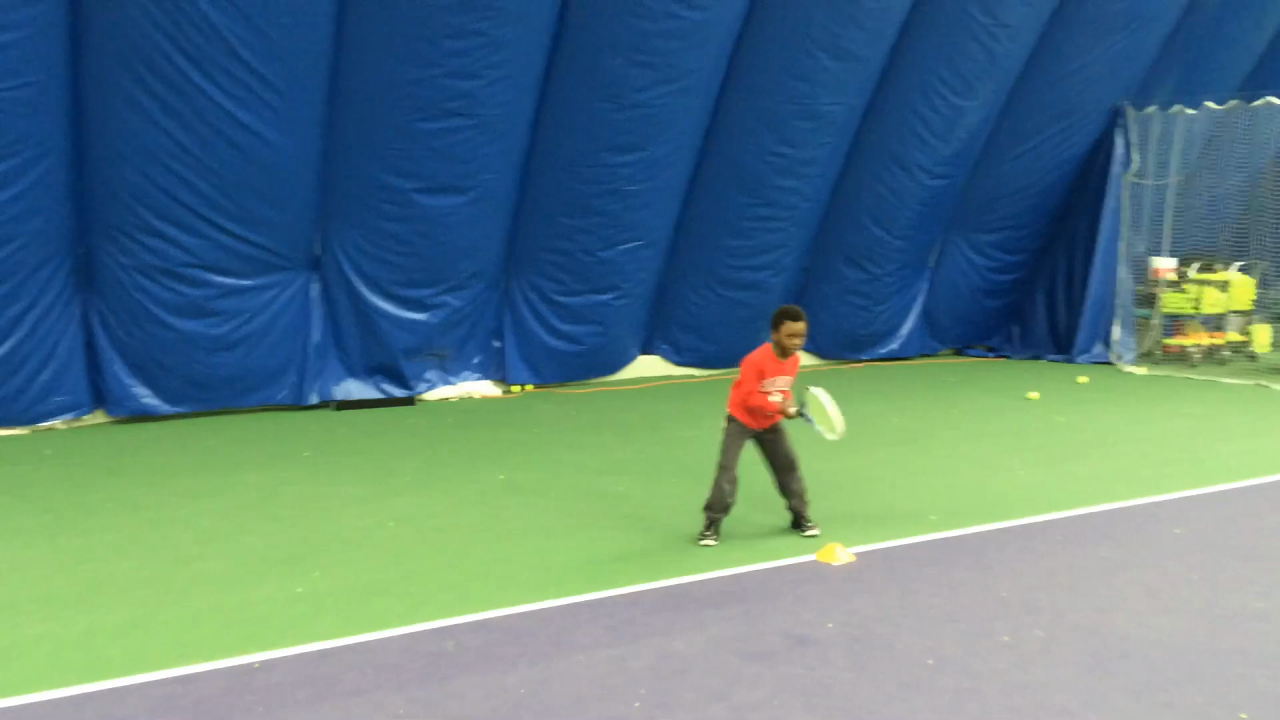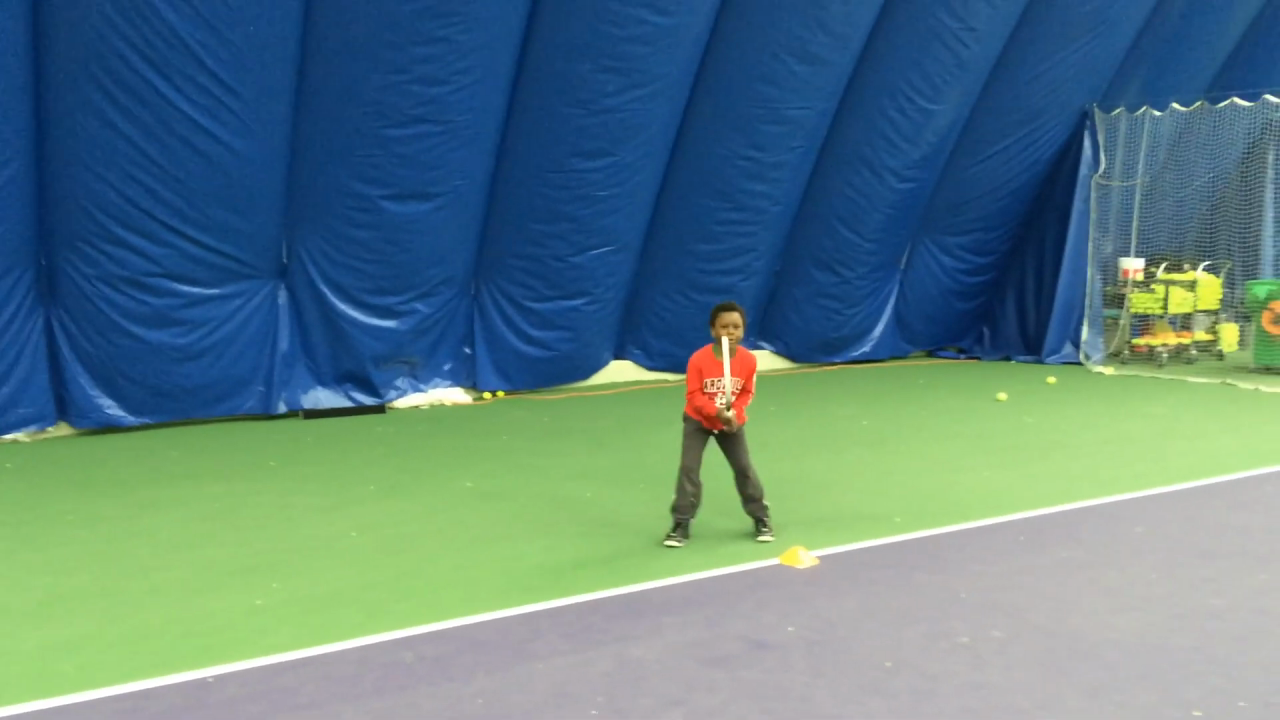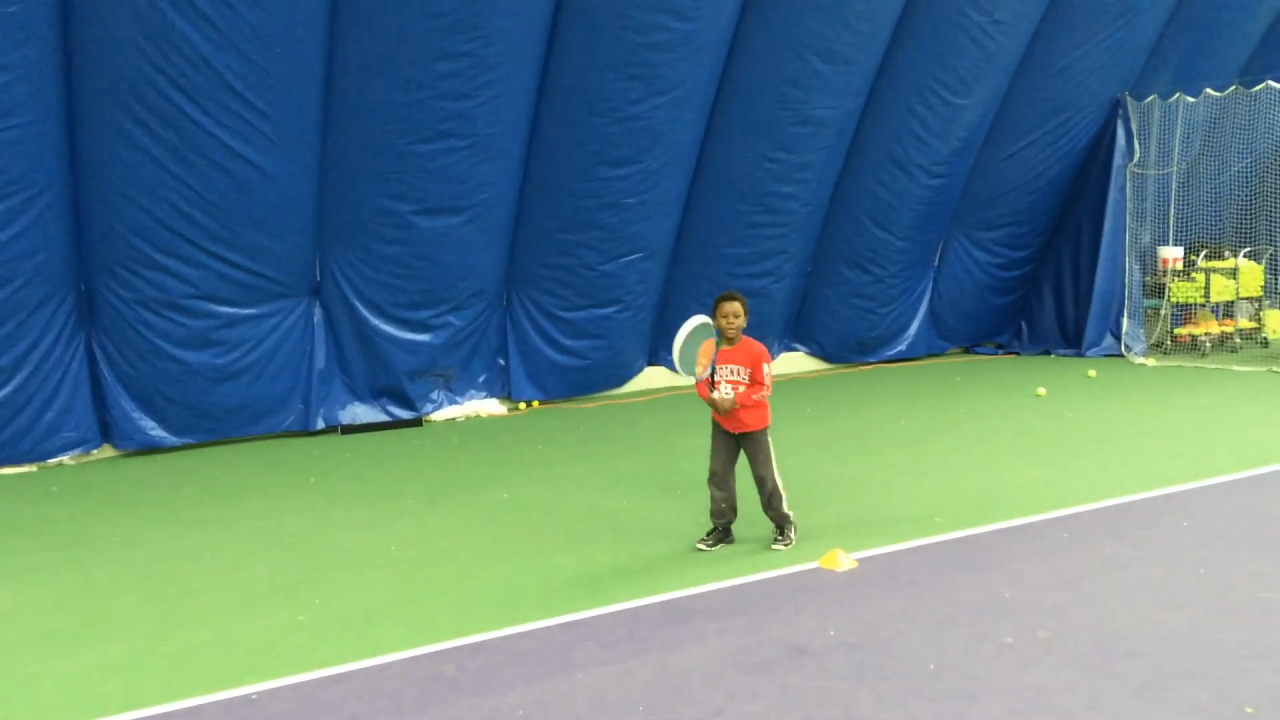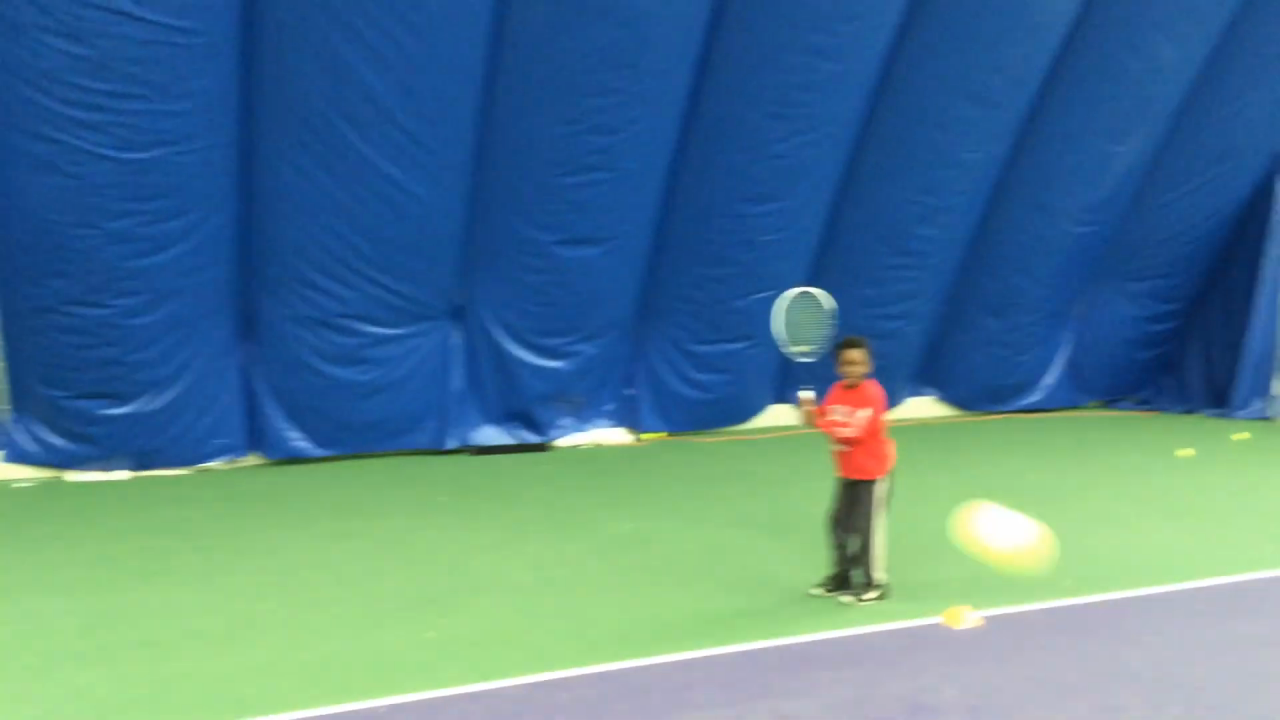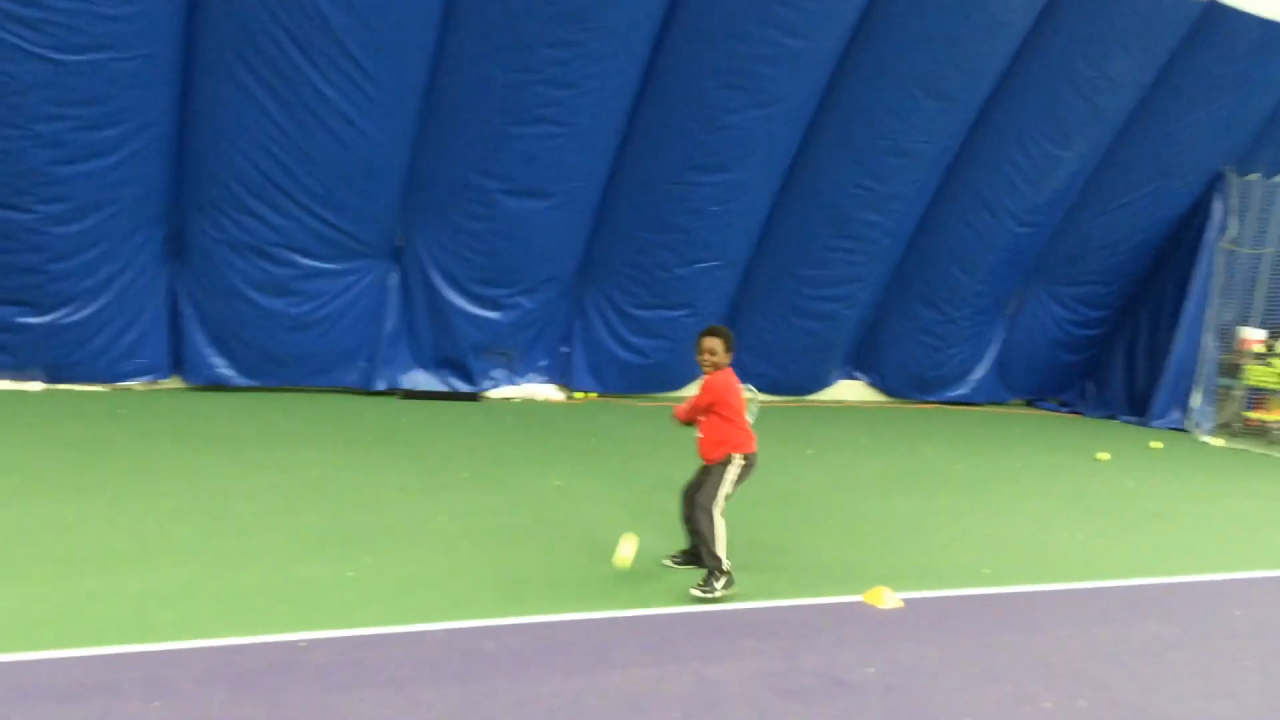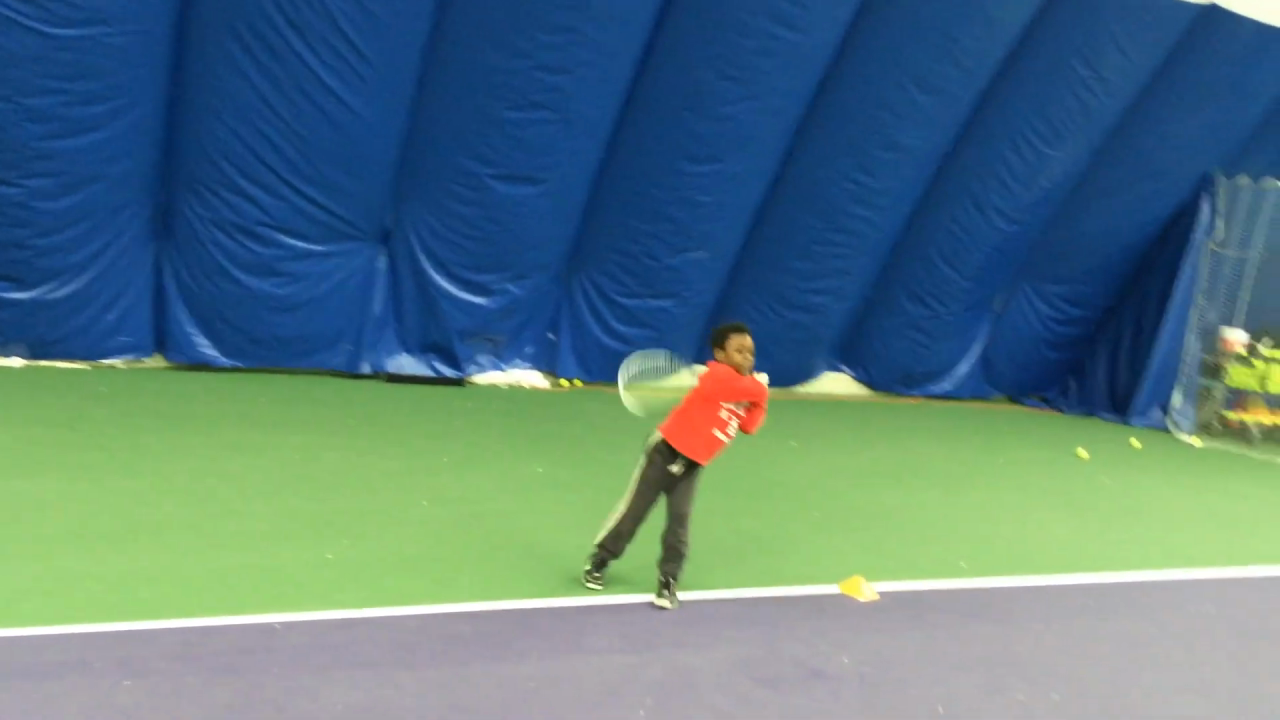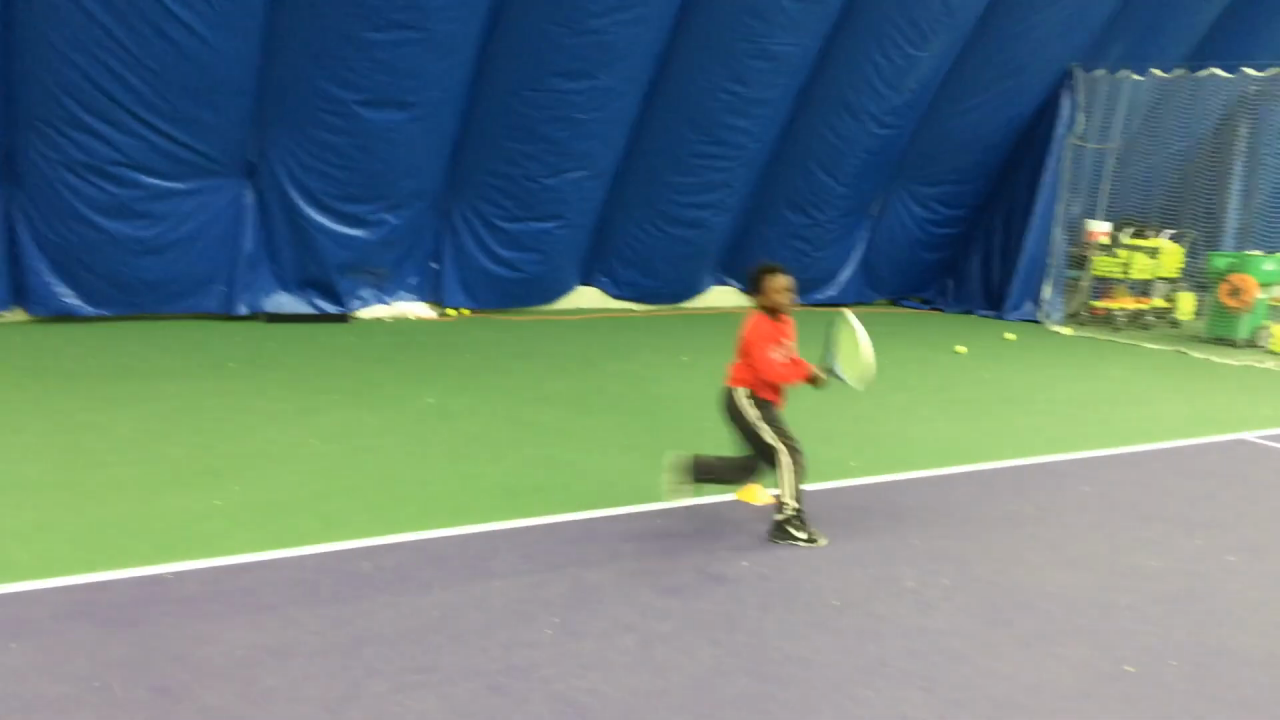
dt=0.7s
person 1, frame 1
left shoulder: (794, 359)
right shoulder: (756, 360)
right elbow: (747, 396)
left wrist: (788, 406)
right wrist: (779, 408)
left hip: (770, 422)
right hip: (741, 420)
left knee: (788, 463)
right knee: (727, 468)
left ankle: (800, 515)
right ankle: (712, 522)
person 1, frame 2
left shoulder: (748, 358)
right shoulder: (699, 359)
left elbow: (747, 392)
right elbow: (694, 395)
left wrist: (733, 412)
right wrist: (716, 411)
left hip: (732, 422)
right hip: (698, 420)
left knee: (745, 469)
right knee: (688, 469)
left ankle: (761, 518)
right ankle: (681, 523)
person 1, frame 3
left shoulder: (756, 350)
left elbow: (764, 388)
right elbow: (702, 383)
left wrist: (735, 402)
right wrist: (712, 399)
left hip: (754, 424)
right hip: (722, 424)
left knee: (765, 475)
right knee: (718, 475)
left ankle: (784, 525)
right ankle: (722, 528)
person 1, frame 4
left shoulder: (872, 395)
right shoulder: (836, 391)
left elbow: (854, 432)
right elbow: (829, 420)
left wrist: (818, 421)
right wrist: (812, 411)
left hip: (873, 473)
right hip: (848, 472)
left knee: (868, 527)
right knee: (840, 520)
left ankle: (874, 583)
right ankle: (842, 577)
person 1, frame 5
left shoulder: (716, 383)
right shoulder: (724, 380)
left elbow: (688, 412)
left wrist: (679, 412)
right wrist: (690, 415)
left hip: (736, 457)
right hip: (718, 458)
left knee: (707, 505)
right knee: (691, 496)
left ankle: (720, 571)
right ankle: (696, 552)
person 1, frame 6
left shoulder: (741, 390)
right shoulder: (719, 376)
left elbow: (750, 425)
right elbow: (759, 391)
left wrist: (758, 396)
right wrist: (757, 382)
left hip: (691, 464)
right hip: (666, 451)
left knee: (679, 520)
right knee: (633, 510)
left ankle: (667, 582)
right ankle: (599, 560)
person 1, frame 7
left shoulder: (785, 323)
right shoulder: (757, 329)
left elbow: (791, 359)
right elbow: (771, 372)
left wrist: (810, 370)
right wrist: (807, 373)
left hip: (760, 400)
right hip: (746, 397)
left knee: (751, 466)
right knee: (787, 453)
left ankle: (691, 470)
right ankle: (788, 521)
